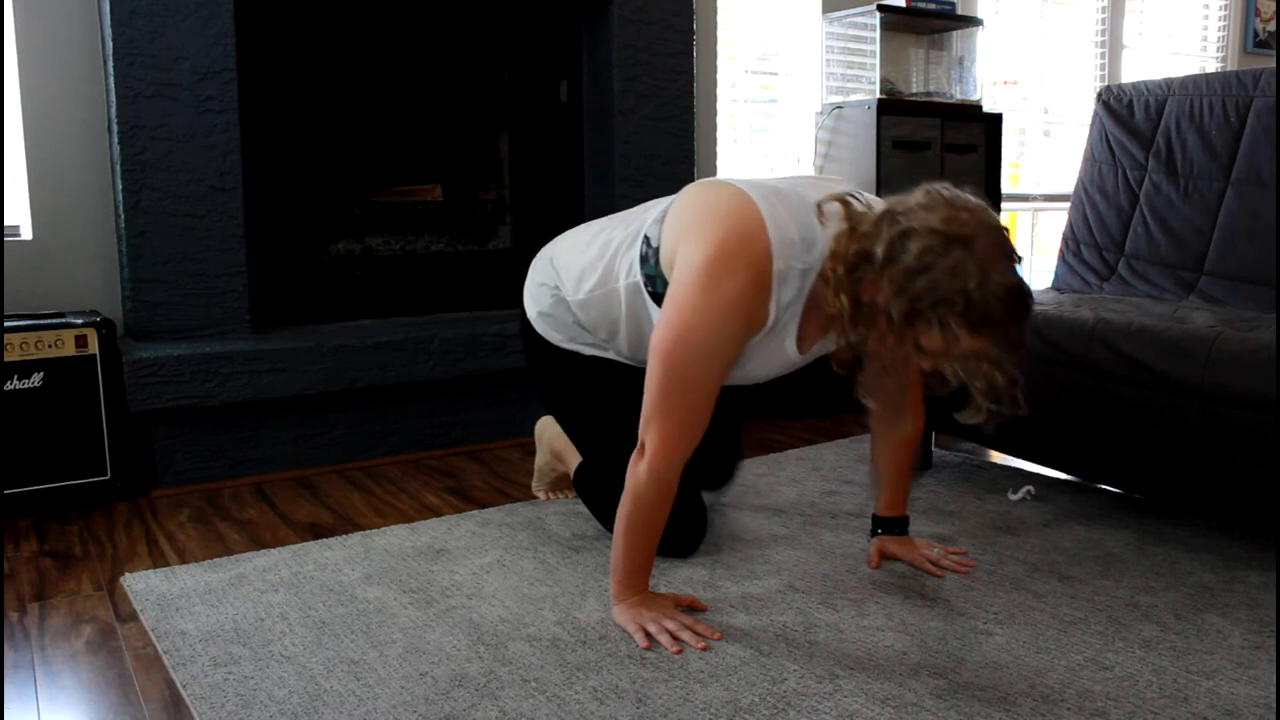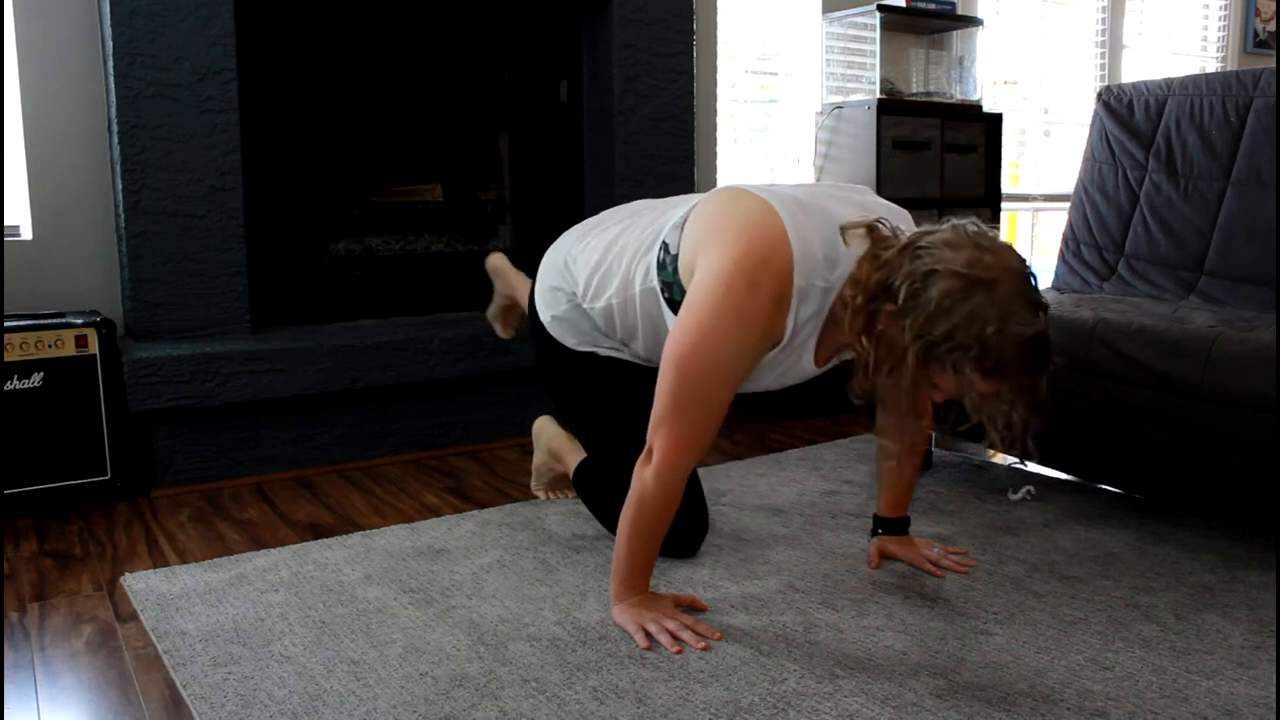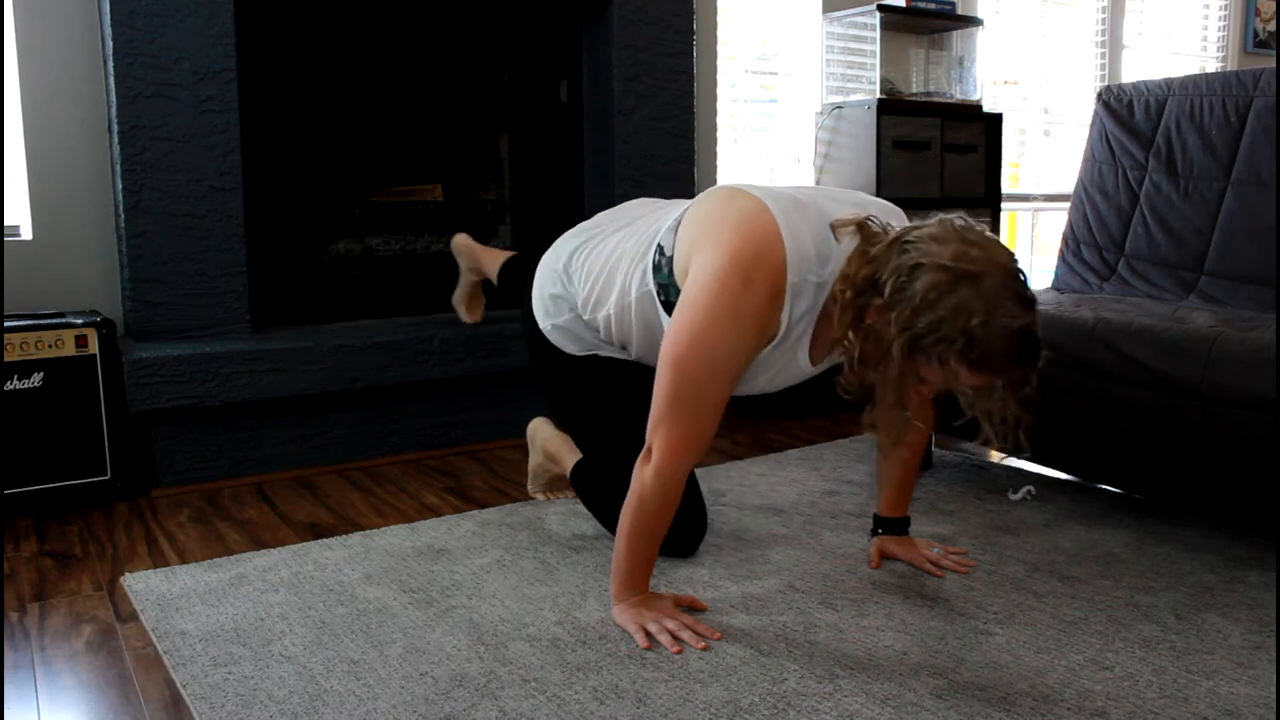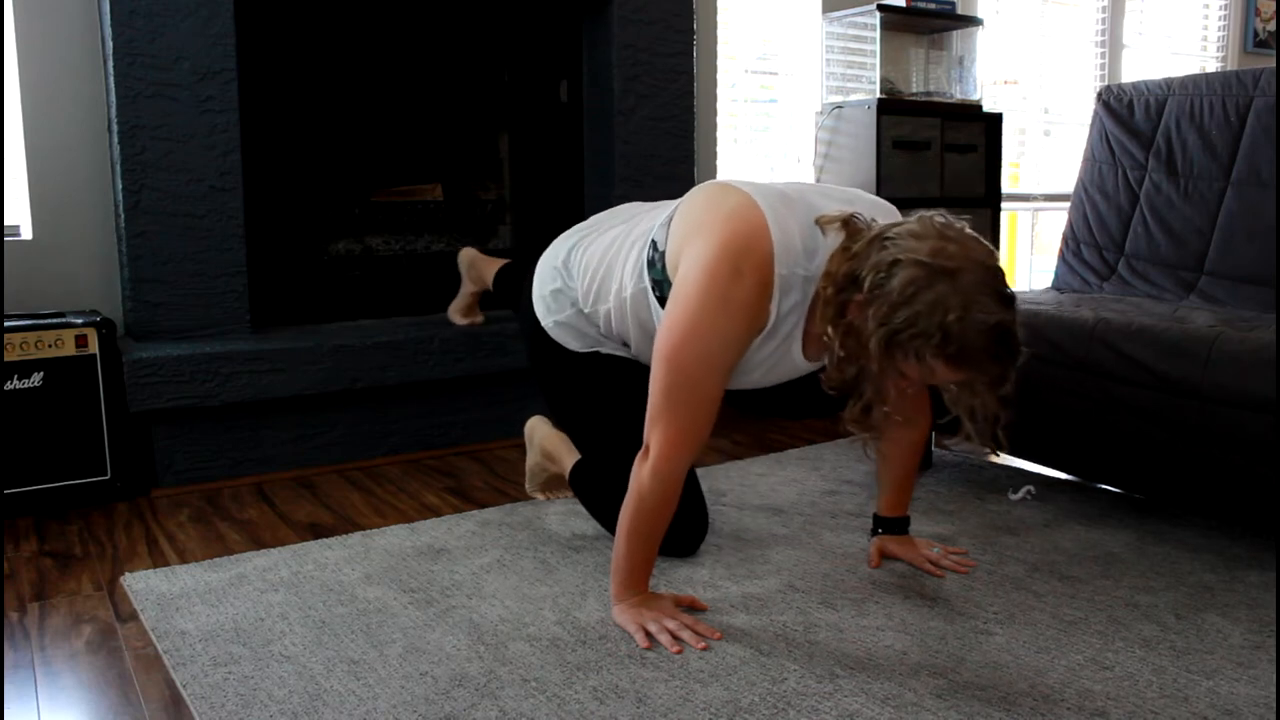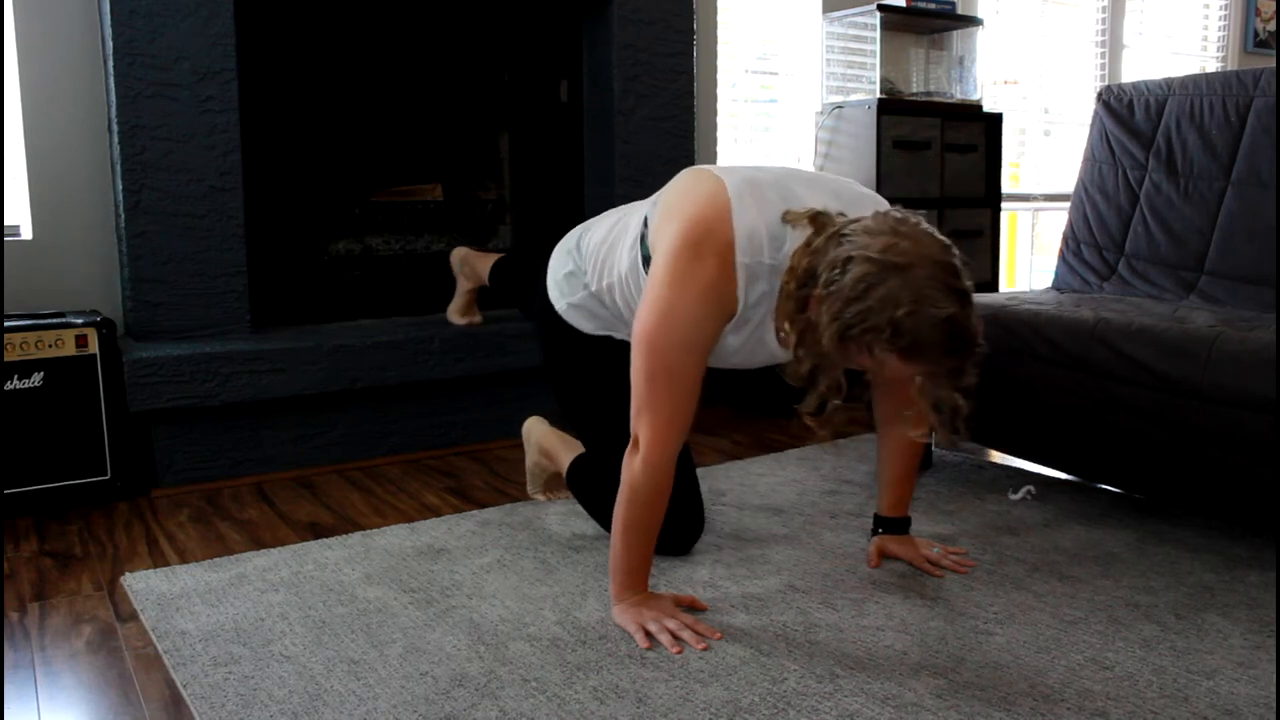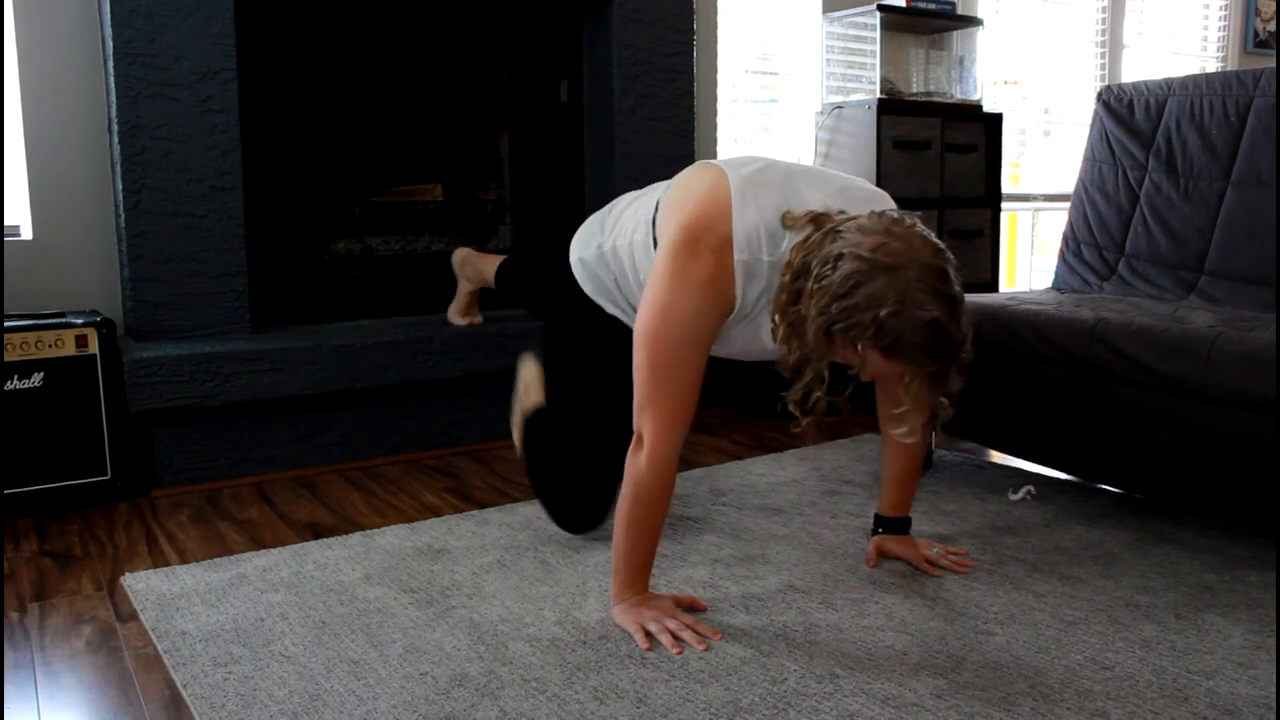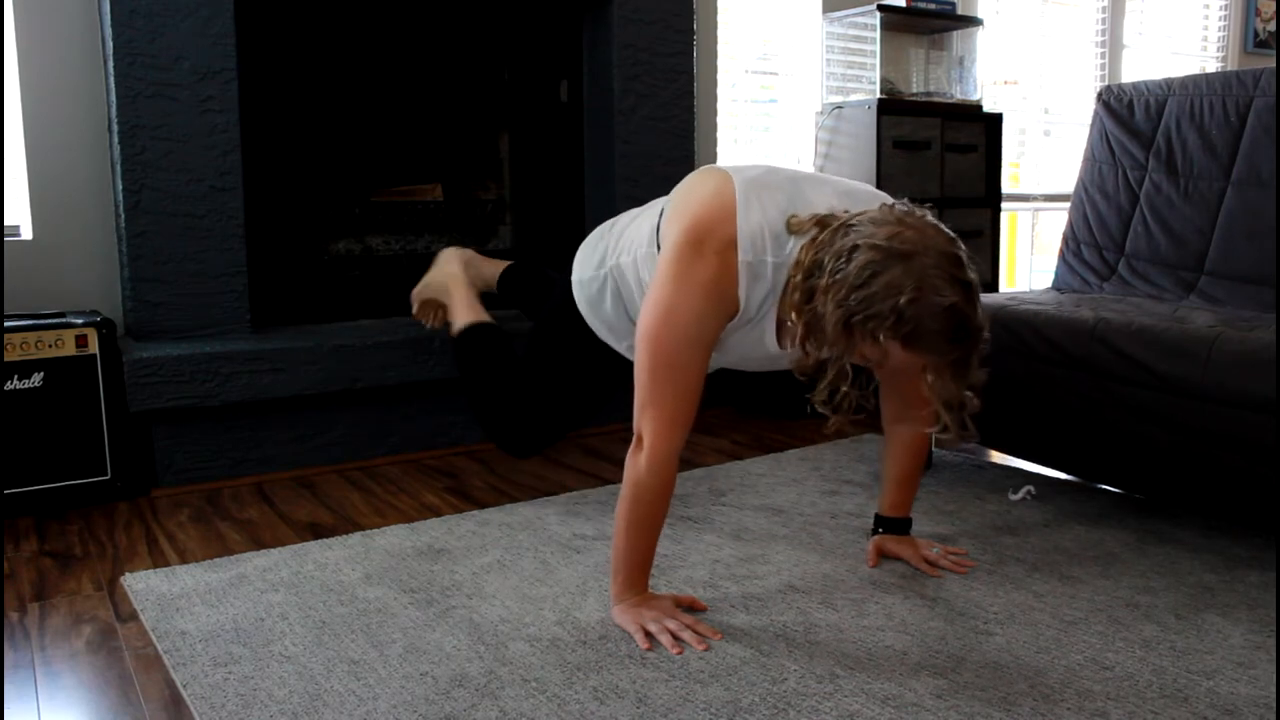
dt=0.3s
person 1, frame 1
left shoulder: (891, 259)
right shoulder: (738, 266)
left elbow: (898, 413)
right elbow: (659, 451)
left wrist: (890, 527)
right wrist: (629, 596)
left hip: (649, 312)
right hip: (575, 320)
left knee: (715, 469)
right knee: (677, 530)
right ankle: (565, 445)
person 1, frame 2
left shoulder: (909, 272)
right shoulder: (758, 279)
left elbow: (906, 415)
right elbow: (666, 456)
left wrist: (891, 526)
right wrist: (630, 597)
left hip: (646, 281)
right hip: (582, 316)
right knee: (678, 532)
left ankle: (515, 285)
right ankle: (561, 445)
person 1, frame 3
left shoulder: (902, 267)
right shoulder: (748, 277)
left elbow: (906, 416)
right elbow: (666, 456)
left wrist: (891, 526)
right wrist: (629, 597)
left hip: (643, 263)
right hip: (579, 321)
right knee: (679, 530)
left ankle: (480, 259)
right ankle: (558, 446)
person 1, frame 4
left shoulder: (894, 267)
right shoulder: (737, 270)
left elbow: (906, 416)
right elbow: (664, 453)
left wrist: (891, 526)
right wrist: (630, 597)
left hip: (639, 269)
right hip: (577, 316)
right knee: (679, 531)
left ankle: (484, 270)
right ankle: (555, 444)
person 1, frame 5
left shoulder: (885, 261)
right shoulder: (710, 256)
left elbow: (905, 407)
right elbow: (651, 443)
left wrist: (893, 526)
right wrist: (629, 596)
right hip: (594, 303)
right knee: (675, 529)
left ankle: (476, 265)
right ankle: (557, 447)
person 1, frame 6
left shoulder: (886, 258)
right shoulder: (710, 252)
left elbow: (905, 403)
right elbow: (655, 438)
left wrist: (893, 525)
right wrist: (629, 596)
right hip: (609, 278)
right knee: (576, 505)
left ankle: (480, 267)
right ankle: (536, 388)
person 1, frame 7
left shoulder: (894, 264)
right shoulder: (714, 255)
left elbow: (908, 412)
right elbow: (654, 442)
left wrist: (893, 525)
right wrist: (628, 596)
right hip: (614, 294)
right knee: (515, 426)
left ankle: (488, 267)
right ankle: (452, 281)
